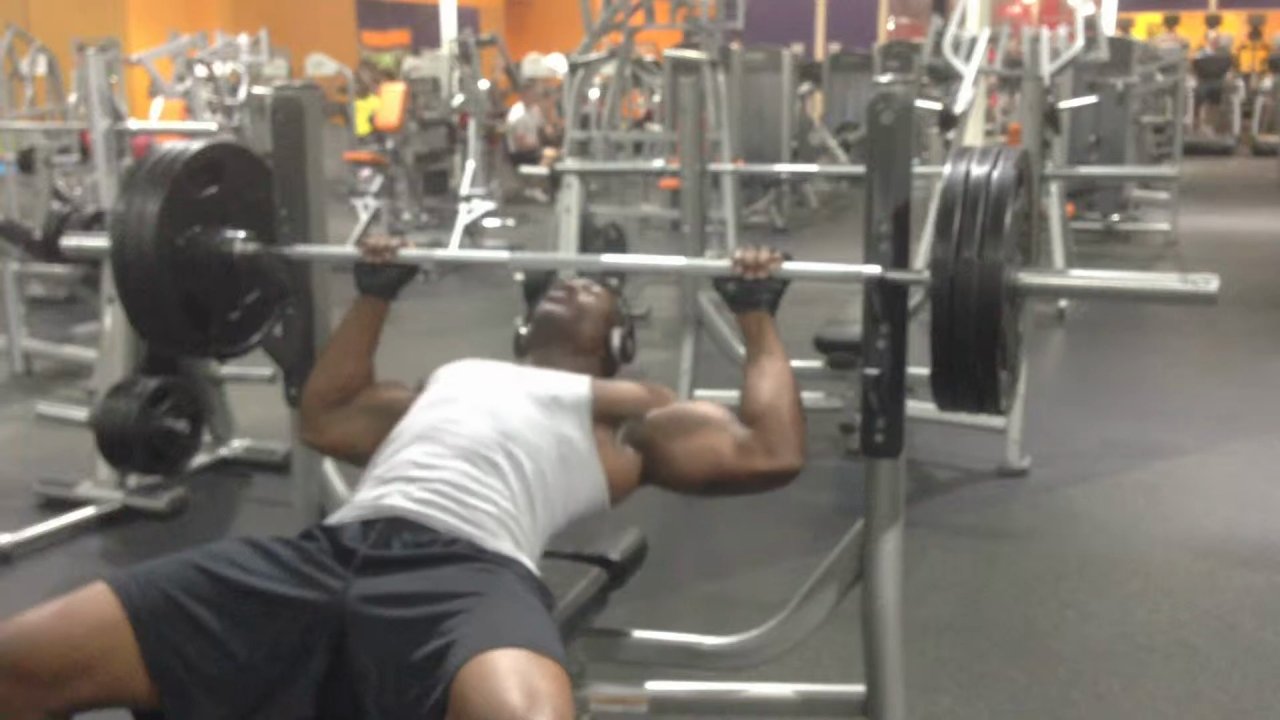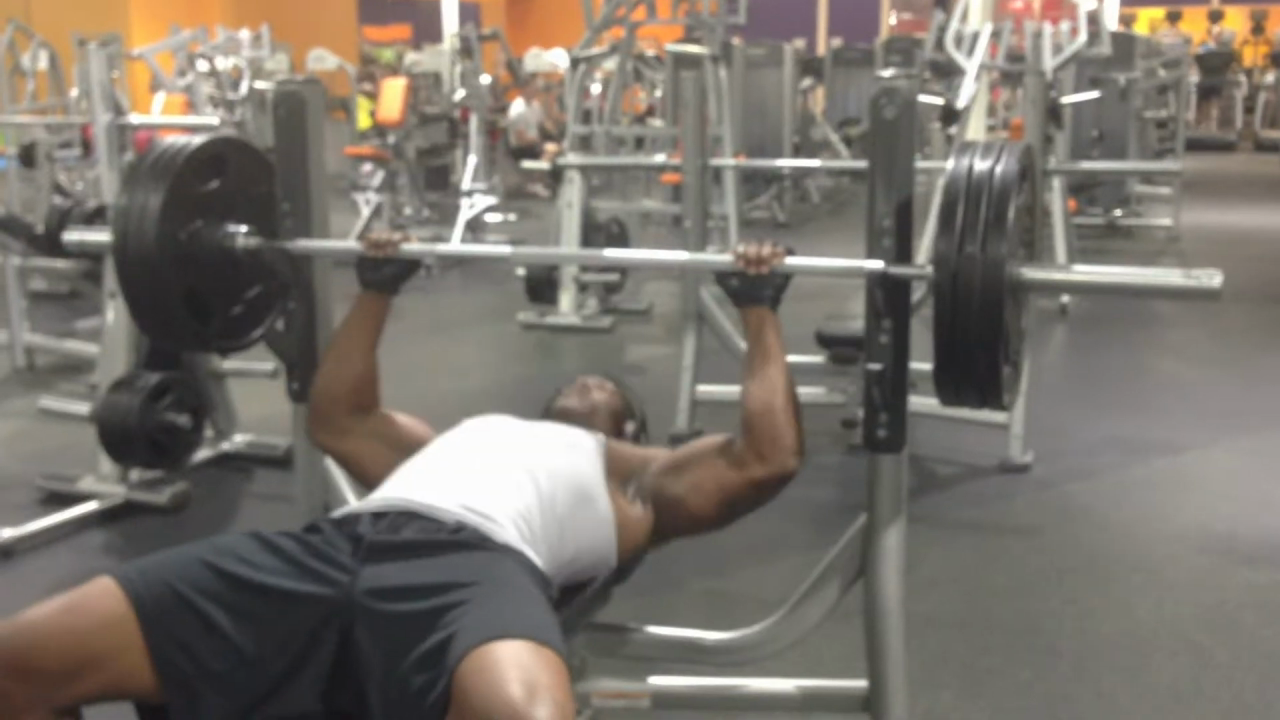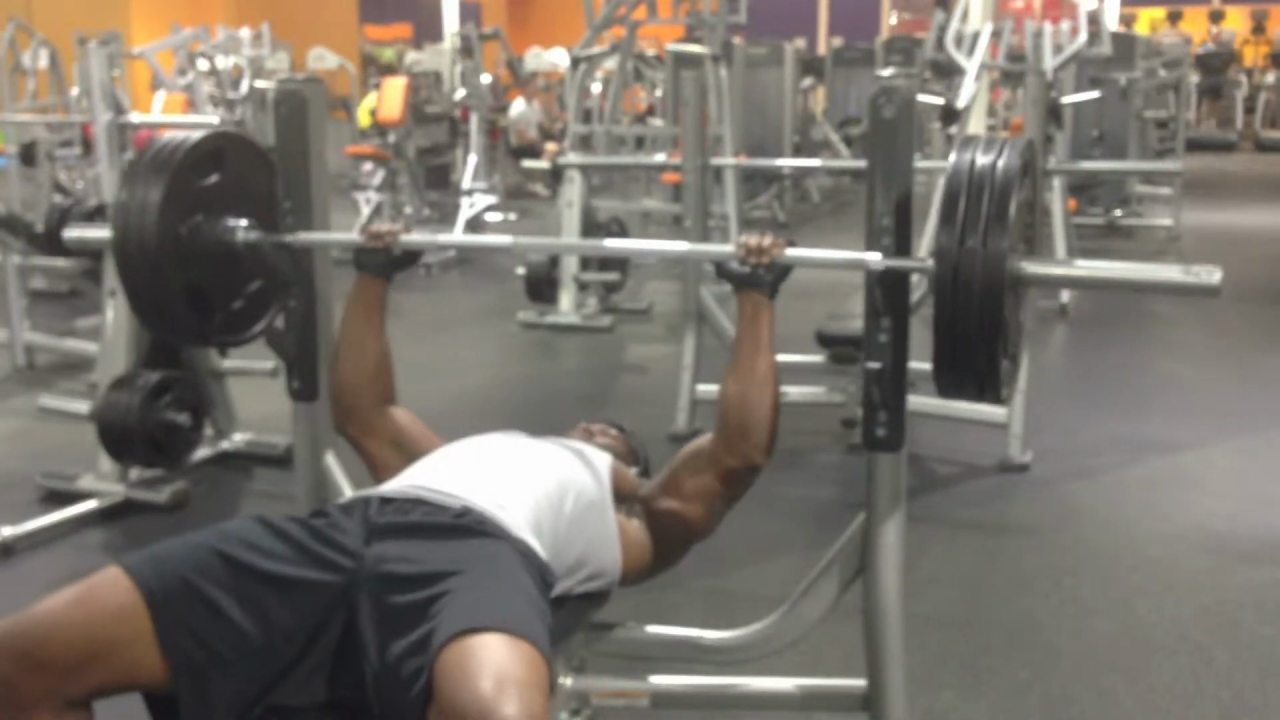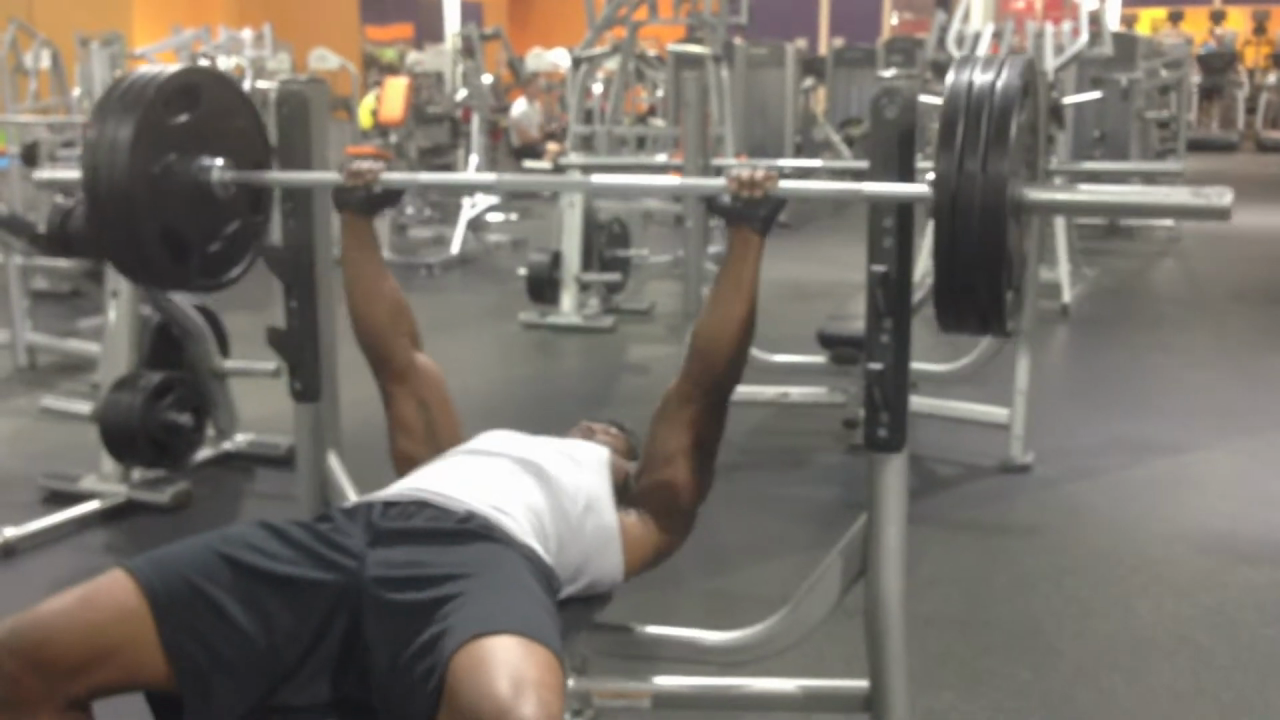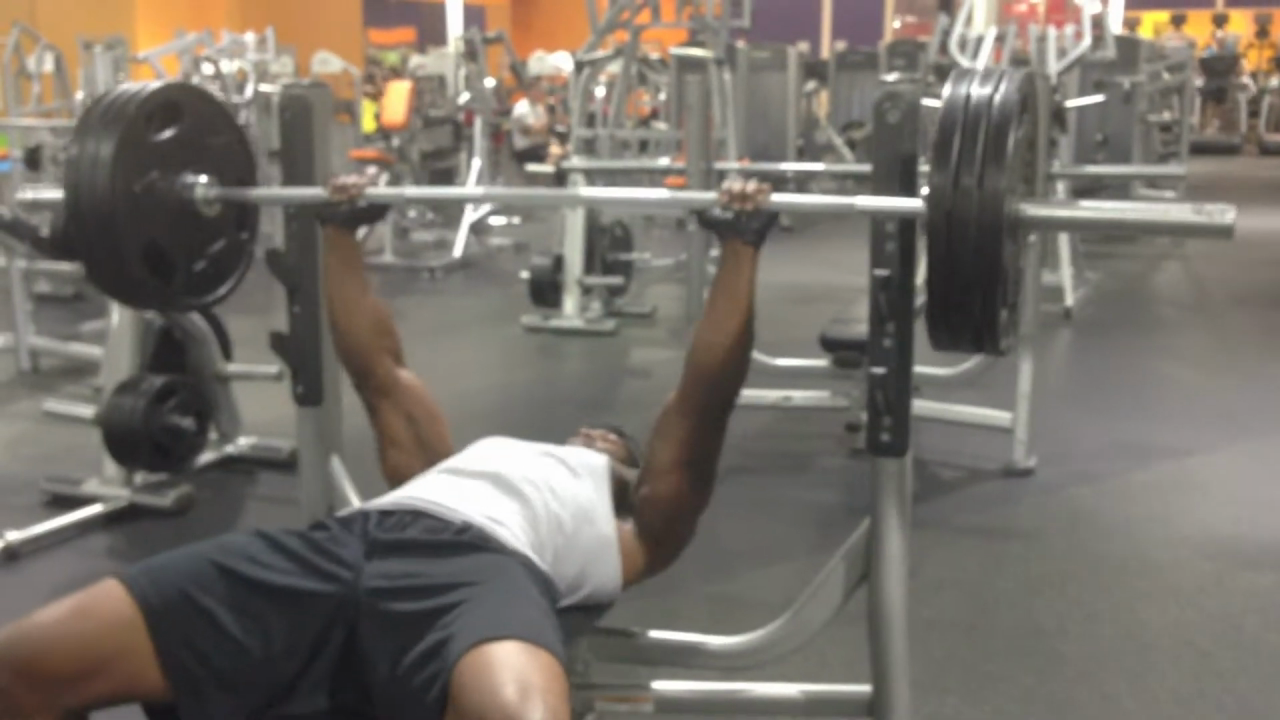
dt=0.5s
person 1, frame 1
left shoulder: (622, 410)
right shoulder: (446, 380)
left elbow: (770, 453)
right elbow: (320, 421)
left wrist: (757, 314)
right wrist: (373, 297)
left hip: (465, 576)
right hip: (325, 556)
person 1, frame 2
left shoulder: (633, 478)
right shoulder: (469, 431)
left elbow: (768, 458)
right elbow: (335, 419)
left wrist: (760, 311)
right wrist: (376, 291)
left hip: (477, 568)
right hip: (334, 549)
person 1, frame 3
left shoulder: (639, 519)
right shoulder: (473, 449)
left elbow: (739, 451)
right elbow: (363, 412)
left wrist: (756, 297)
right wrist: (372, 279)
left hip: (483, 553)
right hip: (343, 531)
person 1, frame 4
left shoulder: (637, 519)
right shoulder: (472, 453)
left elbow: (704, 386)
right elbow: (399, 358)
left wrist: (746, 233)
right wrist: (357, 219)
right hip: (344, 538)
person 1, frame 5
left shoulder: (634, 528)
right shoulder: (456, 464)
left elbow: (704, 400)
right elbow: (381, 372)
left wrist: (740, 248)
right wrist: (340, 234)
right hip: (345, 545)
